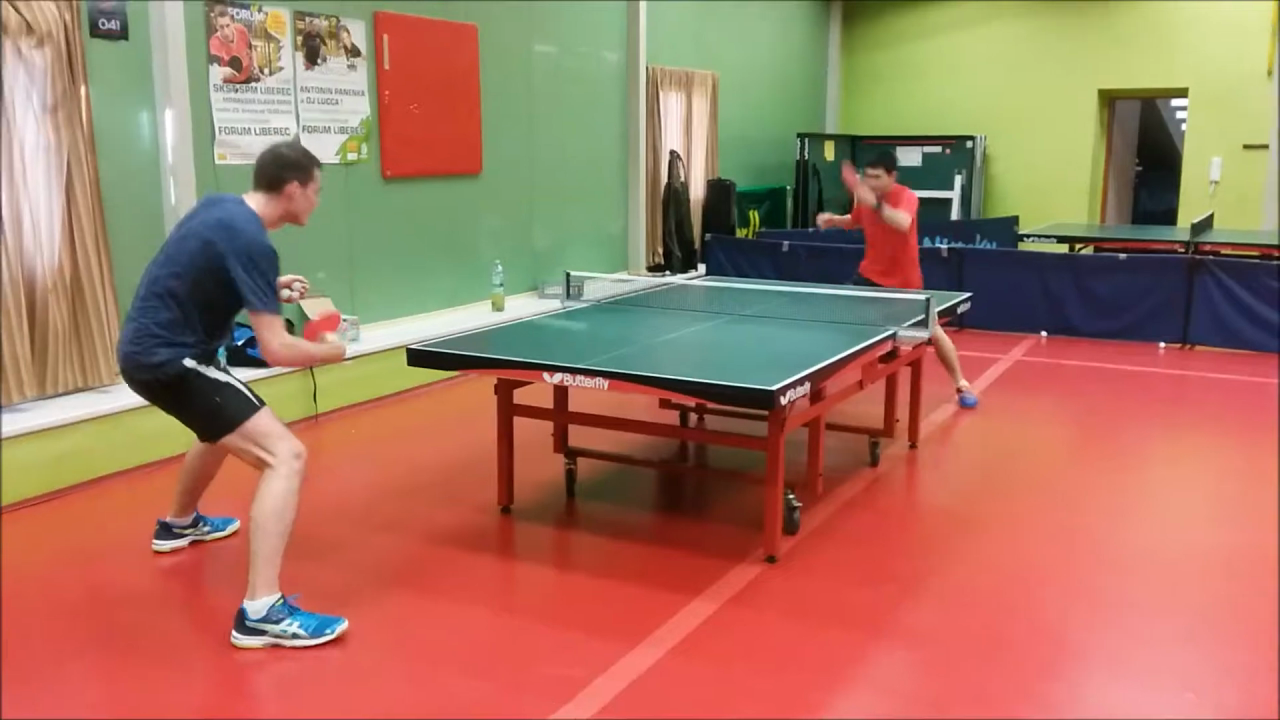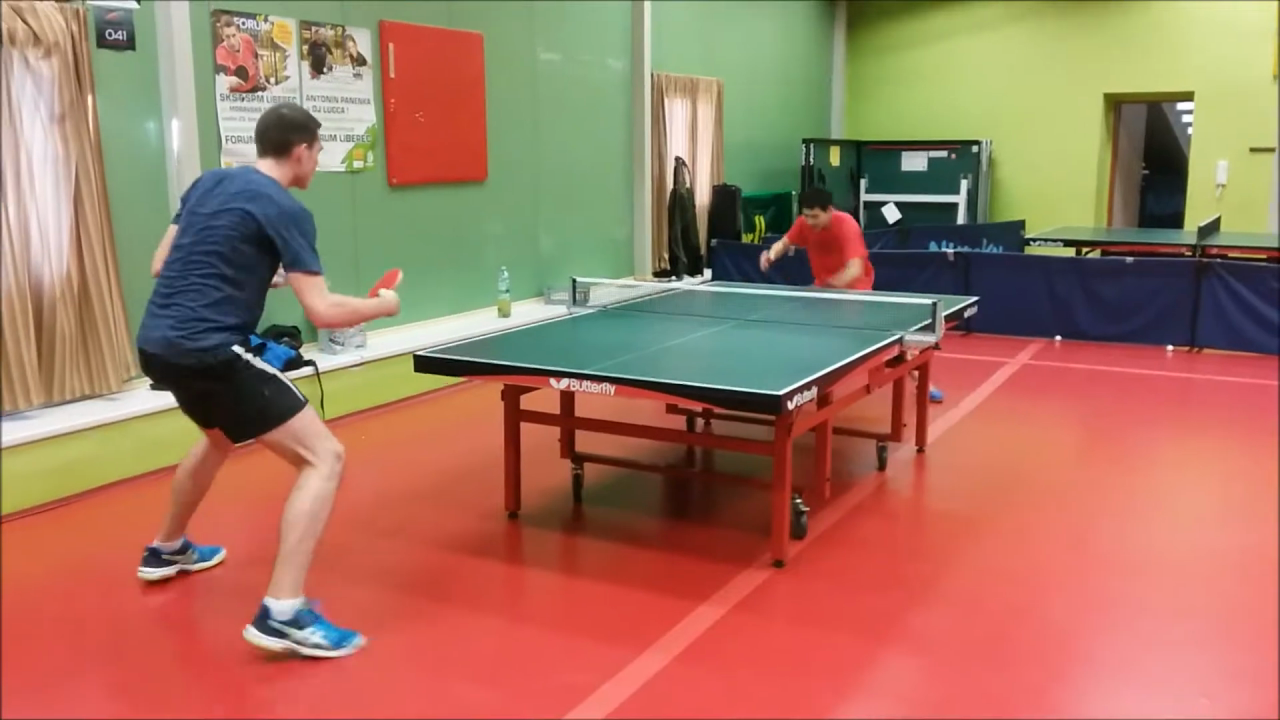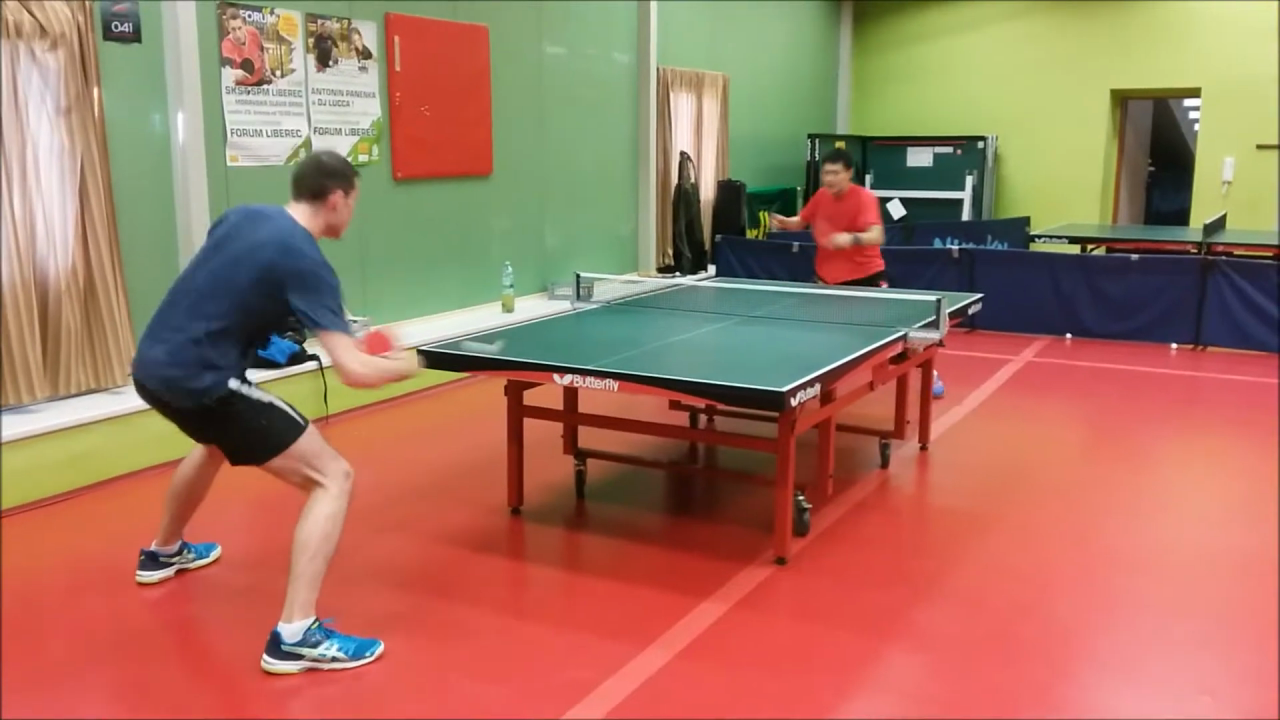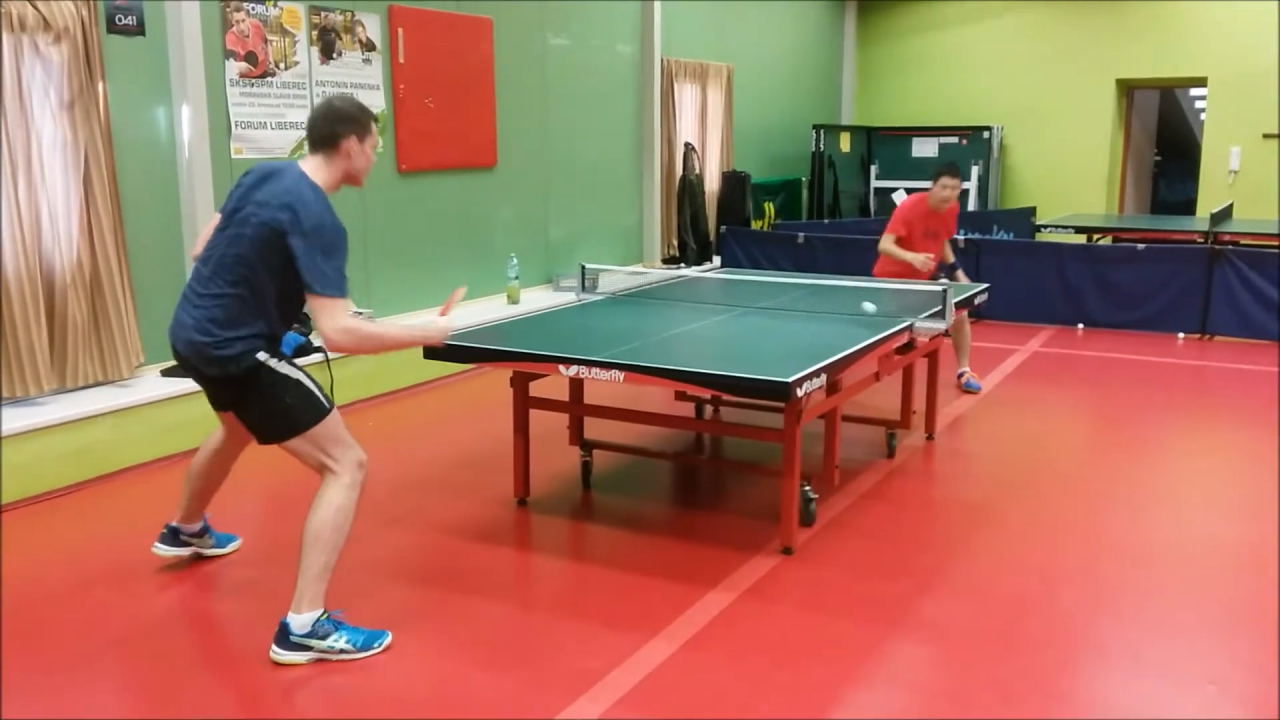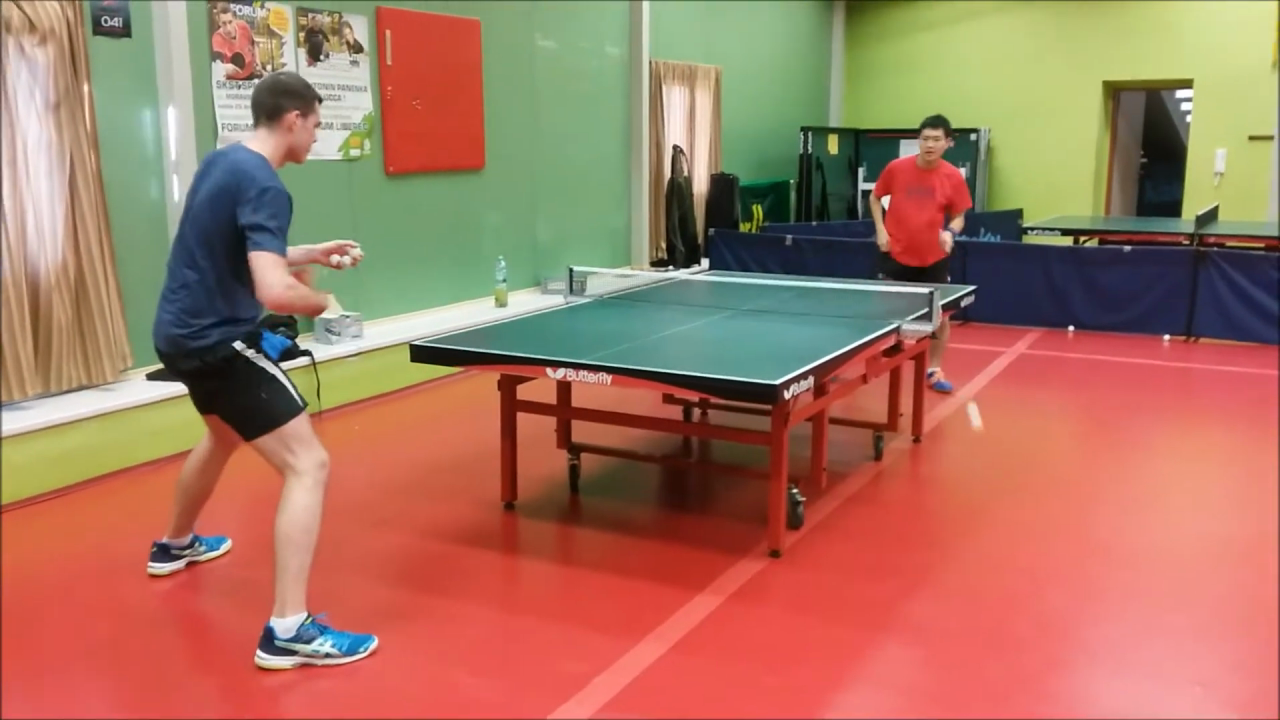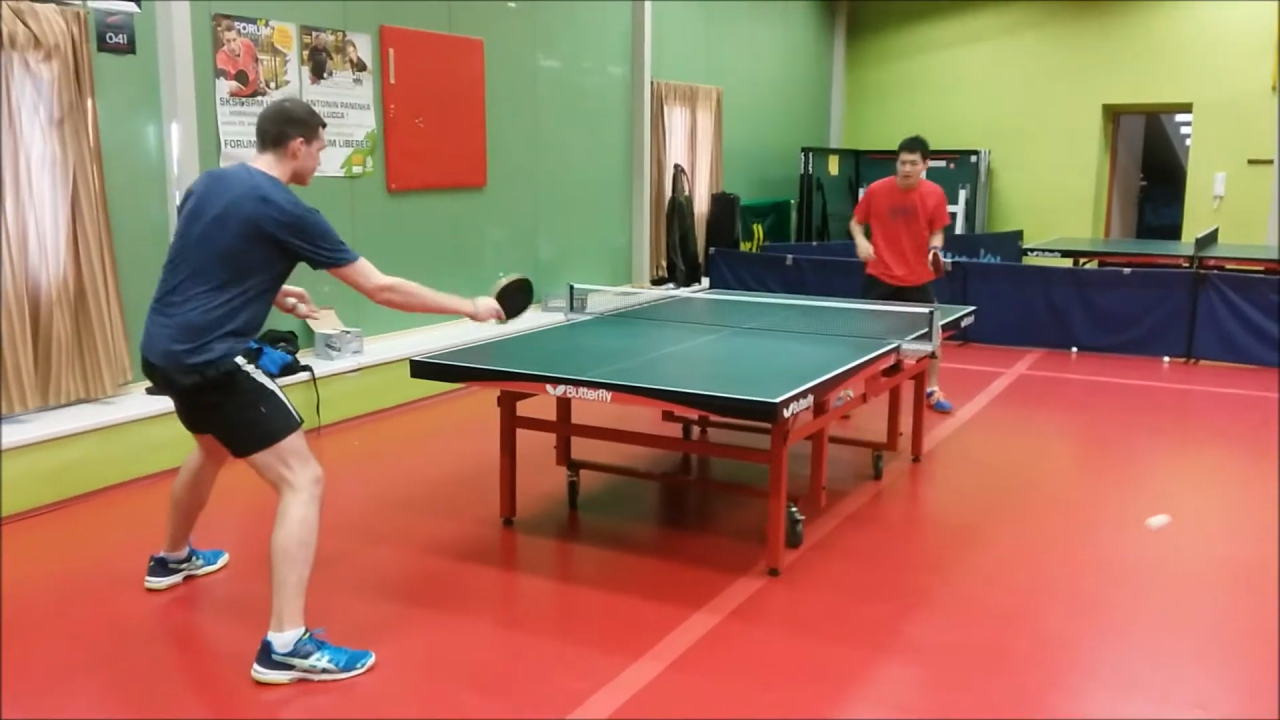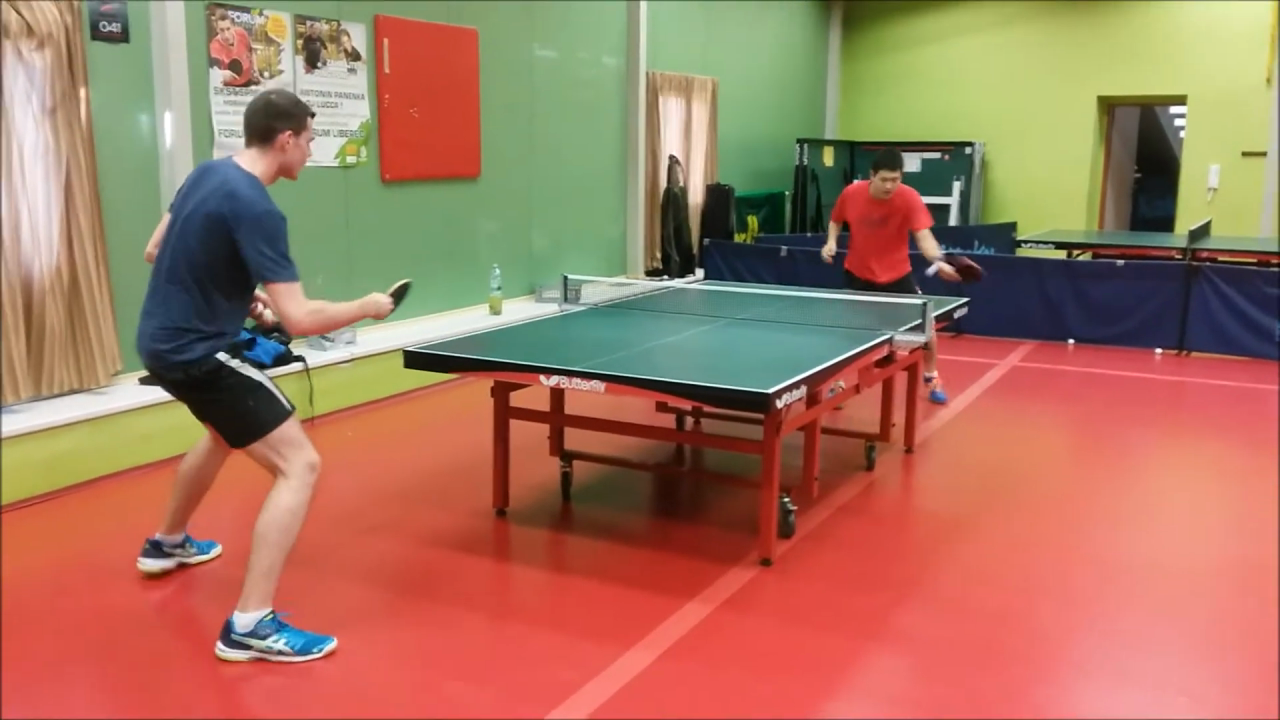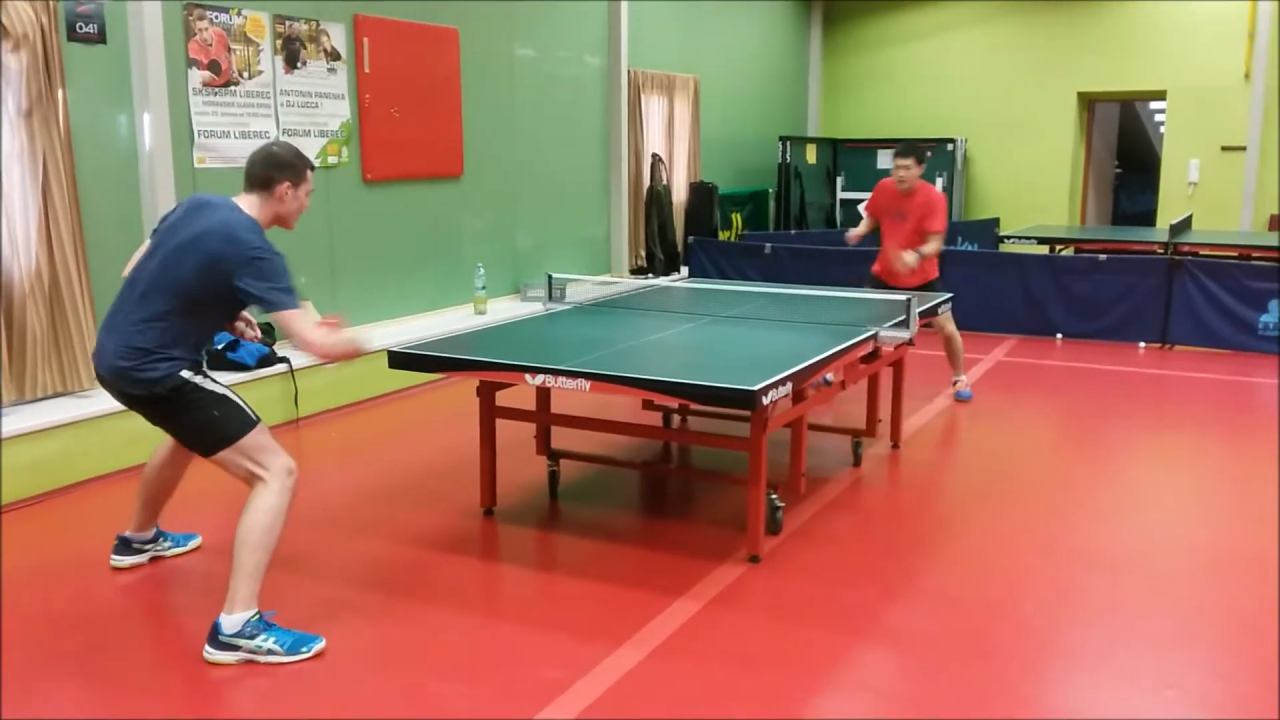
dt=0.4s
person 1, frame 1
left shoulder: (217, 205)
right shoulder: (255, 246)
right elbow: (276, 350)
left wrist: (268, 286)
right wrist: (330, 350)
left hip: (144, 349)
right hip: (166, 359)
left knee: (224, 423)
right knee: (285, 455)
left ankle: (179, 523)
right ankle: (261, 613)
person 1, frame 2
left shoulder: (208, 182)
right shoulder: (286, 211)
left elbow: (161, 264)
right elbow: (322, 311)
right wrist: (383, 305)
left hip: (159, 344)
right hip: (210, 350)
left knee: (219, 437)
right knee: (323, 458)
left ankle: (167, 549)
right ankle: (280, 613)
person 1, frame 3
left shoulder: (243, 216)
right shoulder: (306, 267)
right elbow: (354, 370)
right wrist: (403, 365)
left hip: (151, 365)
right hip: (195, 384)
left knee: (218, 442)
right knee: (332, 477)
left ankle: (172, 551)
right ankle: (295, 636)
person 1, frame 4
left shoulder: (262, 174)
right shoulder: (319, 222)
left elbow: (203, 249)
right elbow: (337, 334)
right wrist: (426, 333)
left hip: (192, 333)
right hip: (235, 351)
left knee: (235, 432)
right knee: (345, 465)
left ankle: (183, 530)
right ankle: (302, 626)
person 1, frame 5
left shoulder: (221, 161)
right shoulder: (262, 185)
right elbow: (272, 291)
left wrist: (313, 251)
right wrist: (309, 299)
left hip: (177, 332)
right hip: (217, 341)
left knee: (223, 435)
right knee: (308, 465)
left ankle: (175, 544)
right ankle: (288, 630)
person 1, frame 6
left shoulder: (209, 183)
right shoulder: (286, 211)
right elbow: (381, 287)
right wrist: (468, 306)
left hip: (163, 347)
right hip: (210, 358)
left knee: (211, 448)
right knee: (302, 481)
left ankle: (171, 558)
right ankle: (286, 643)
person 1, frame 7
left shoulder: (206, 173)
right shoulder: (255, 210)
left elbow: (155, 250)
right elbow: (299, 318)
right wrist: (370, 305)
left hip: (161, 340)
right hip: (196, 353)
left knee: (227, 432)
right knee: (299, 466)
left ankle: (167, 542)
right ankle: (250, 625)
person 1, frame 8
left shoulder: (192, 210)
right shoulder: (249, 253)
left elbow: (134, 273)
right elbow: (317, 342)
right wrist: (352, 343)
left hip: (112, 356)
right hip: (158, 374)
left knee: (189, 436)
right knee: (276, 472)
left ankle: (141, 537)
right ankle: (238, 626)
person 2, frame 1
left shoulder: (907, 197)
right shoulder: (865, 195)
left elbow: (904, 225)
left wrist: (875, 204)
right wrist: (834, 220)
left hip: (904, 280)
right hip: (870, 276)
left knee: (932, 331)
left ankle: (961, 384)
person 2, frame 2
left shoulder: (846, 226)
right shoulder: (806, 222)
left elbow: (855, 270)
right elbow: (785, 242)
left wrist: (825, 288)
right wrist: (772, 253)
left hip: (854, 289)
right hip: (823, 287)
left ankle: (918, 379)
person 2, frame 3
left shoulder: (864, 198)
right shoulder: (821, 196)
left elbow: (876, 237)
right elbow: (800, 221)
left wrist: (851, 240)
right wrist: (784, 223)
left hip: (864, 273)
right hip: (828, 275)
person 2, frame 4
left shoulder: (953, 210)
right shoulder: (911, 207)
right elbow: (884, 245)
left wrist: (955, 269)
right wrist: (912, 258)
left hip: (928, 275)
right hip: (891, 277)
left knee: (959, 314)
left ankle: (964, 371)
person 2, frame 5
left shoulder: (953, 177)
right shoulder: (896, 168)
left elbow: (959, 218)
right elbow: (874, 198)
left wrist: (949, 232)
right wrist: (880, 228)
left hip: (932, 259)
right hip: (895, 255)
left knee: (941, 315)
left ankle: (933, 370)
person 2, frame 6
left shoulder: (935, 194)
right shoulder: (876, 190)
left elbow: (936, 233)
right elbow: (855, 223)
left wrist: (936, 251)
right wrist: (860, 241)
left hip: (919, 279)
right hip: (880, 277)
left ankle: (931, 390)
person 2, frame 7
left shoulder: (910, 199)
right shoulder: (851, 193)
left elbow: (925, 236)
right elbow: (835, 220)
left wrist: (939, 261)
right wrist: (831, 241)
left hip: (897, 274)
right hip: (858, 274)
left ankle: (931, 377)
right ankle: (839, 381)
person 2, frame 8
left shoulder: (933, 197)
right shoulder: (883, 188)
left elbow: (936, 243)
right elbow: (869, 218)
left wrist: (916, 256)
right wrist: (858, 231)
left hip: (923, 278)
right hip: (884, 275)
left knee: (947, 330)
left ankle: (960, 379)
